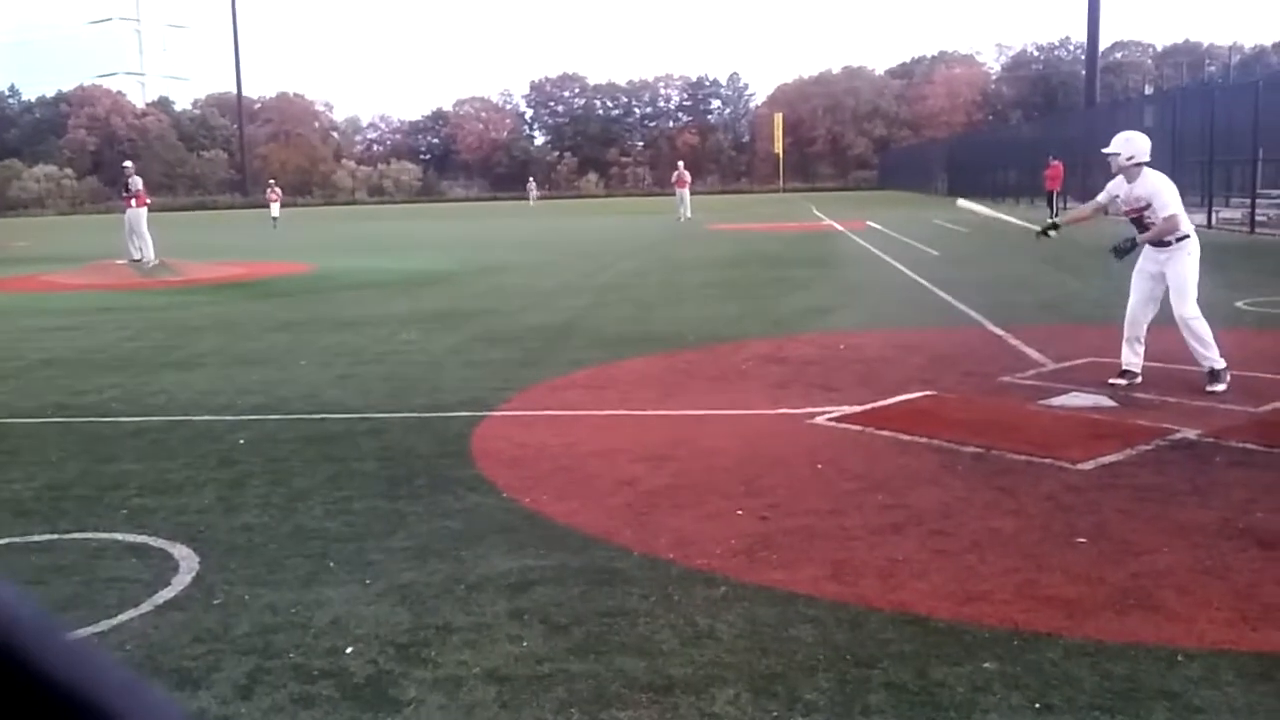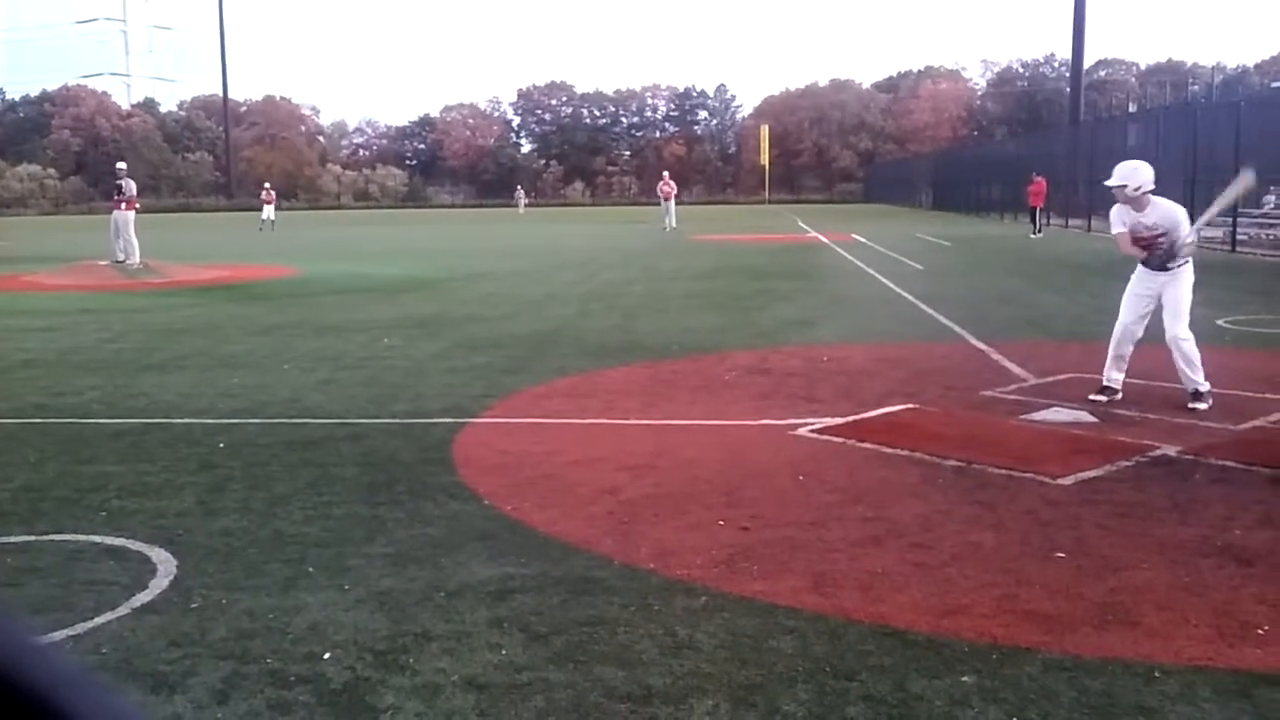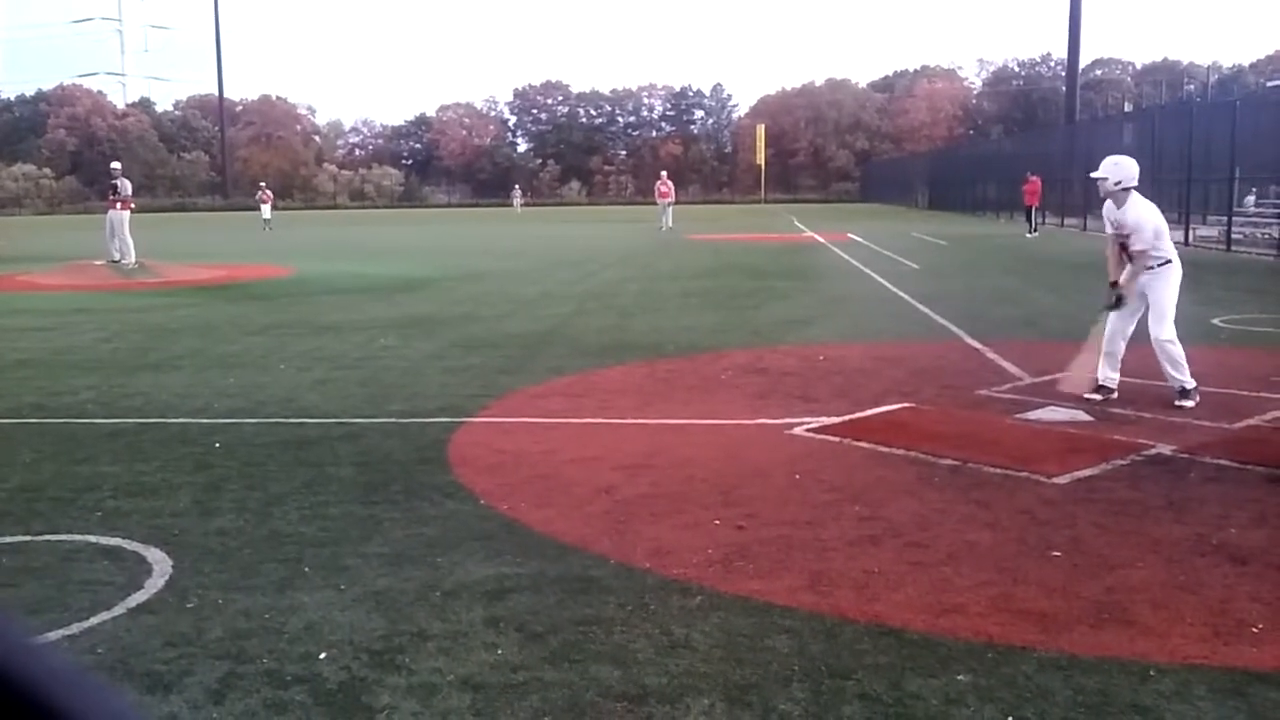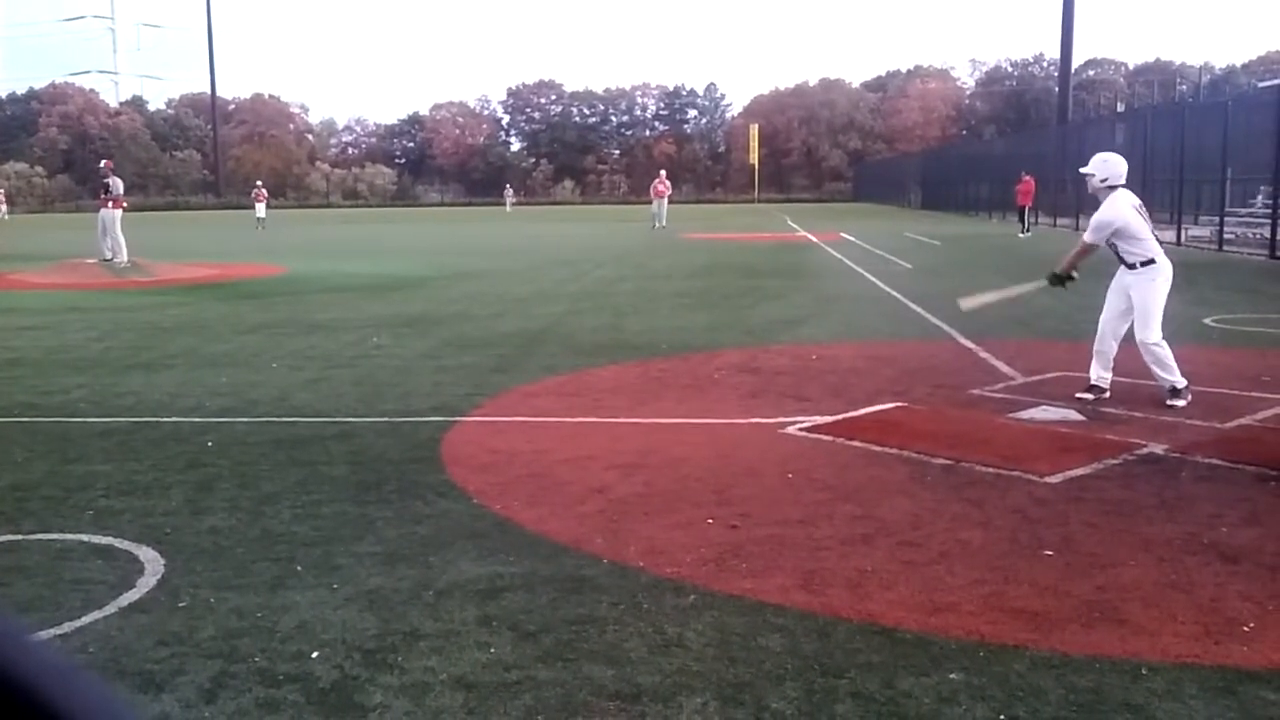
dt=1s
person 1, frame 1
left shoulder: (1157, 184)
right shoulder: (1117, 186)
left elbow: (1171, 225)
right elbow: (1091, 208)
left wrist: (1134, 241)
right wrist: (1057, 224)
left hip: (1179, 248)
right hip: (1152, 251)
left knee: (1185, 311)
right knee: (1136, 311)
left ankle: (1217, 368)
right ankle: (1130, 369)
person 1, frame 2
left shoulder: (1170, 212)
right shoulder: (1118, 212)
left elbow: (1188, 248)
right elbow: (1125, 246)
left wrist: (1177, 252)
right wrist: (1151, 257)
left hip: (1176, 274)
right hip: (1148, 273)
left knee: (1177, 332)
right knee: (1124, 328)
left ankle: (1200, 389)
right ankle: (1111, 384)
person 1, frame 3
left shoulder: (1142, 213)
right shoulder: (1109, 207)
left elbow: (1140, 260)
right elbow: (1113, 247)
left wrist: (1124, 293)
right wrist: (1114, 283)
left hip: (1163, 272)
right hip: (1134, 273)
left knee: (1161, 333)
right knee: (1115, 328)
left ankle: (1187, 387)
right ankle: (1107, 383)
person 1, frame 4
left shoulder: (1108, 213)
right shoulder: (1122, 197)
left elbow: (1083, 250)
right elbow: (1090, 241)
left wrist: (1059, 273)
right wrist: (1068, 268)
left hip: (1151, 273)
right hip: (1129, 271)
left knee: (1147, 336)
right knee: (1107, 327)
left ankle: (1178, 386)
right ankle: (1099, 383)
